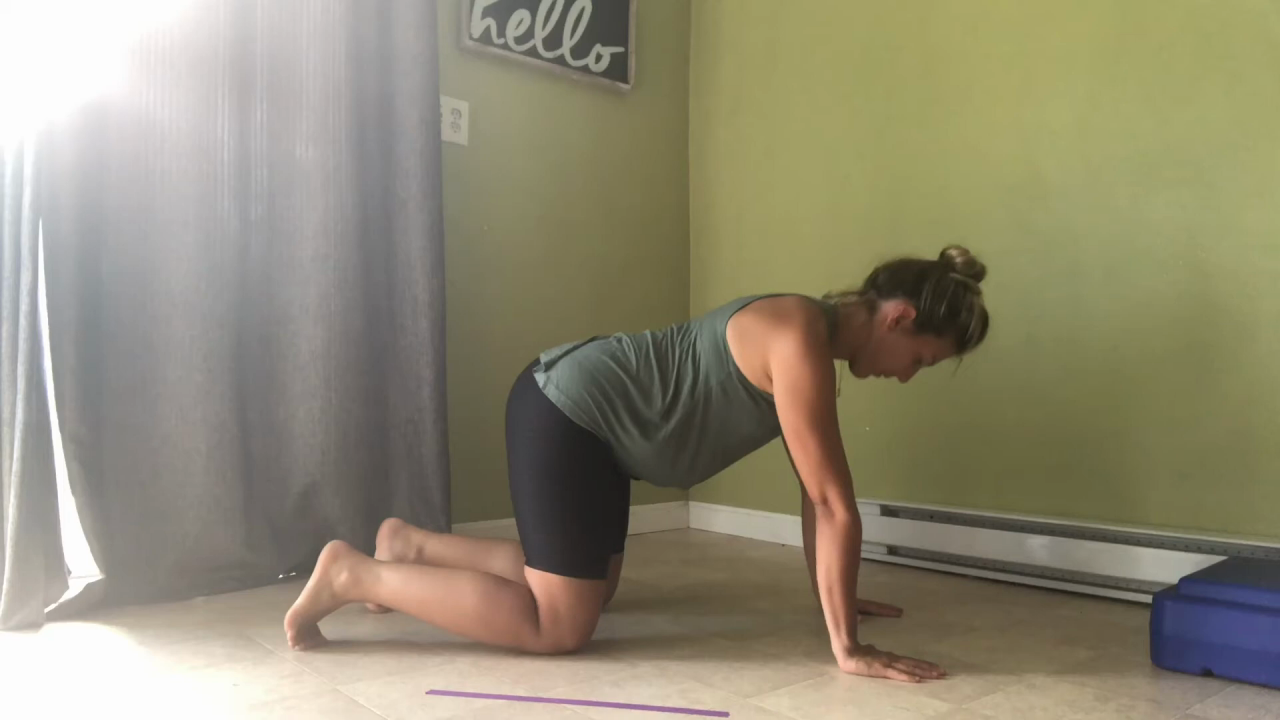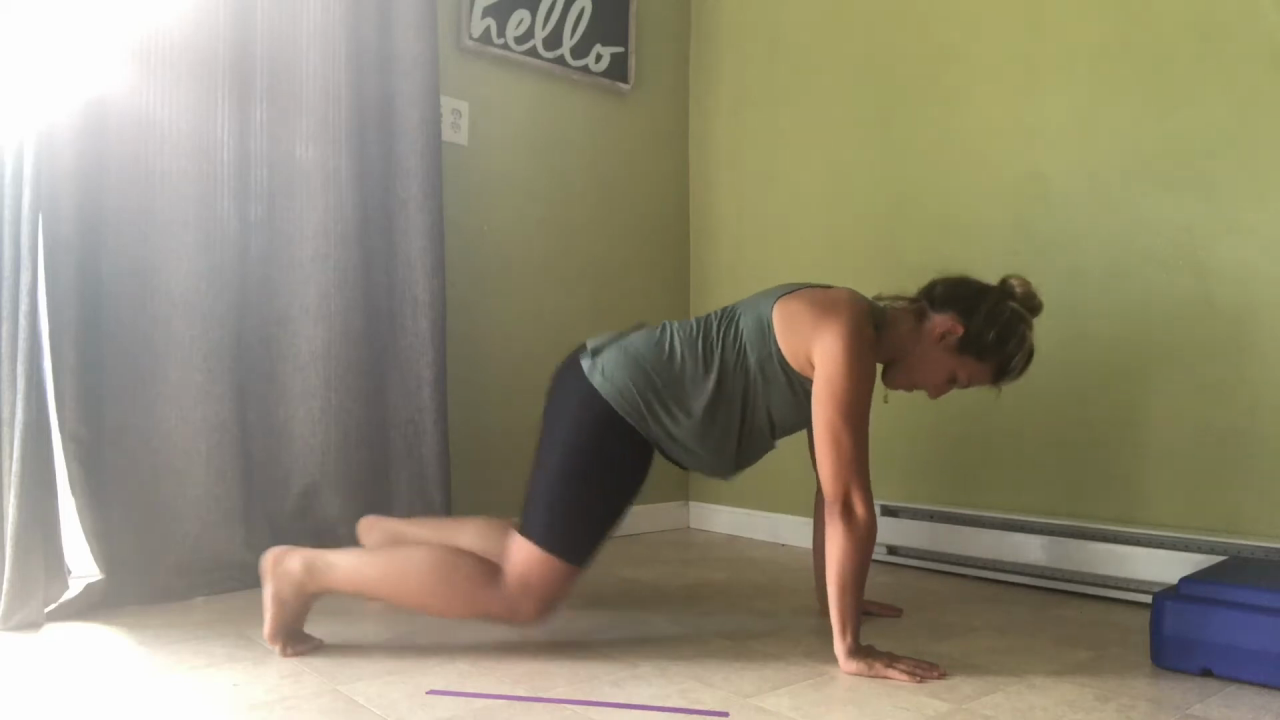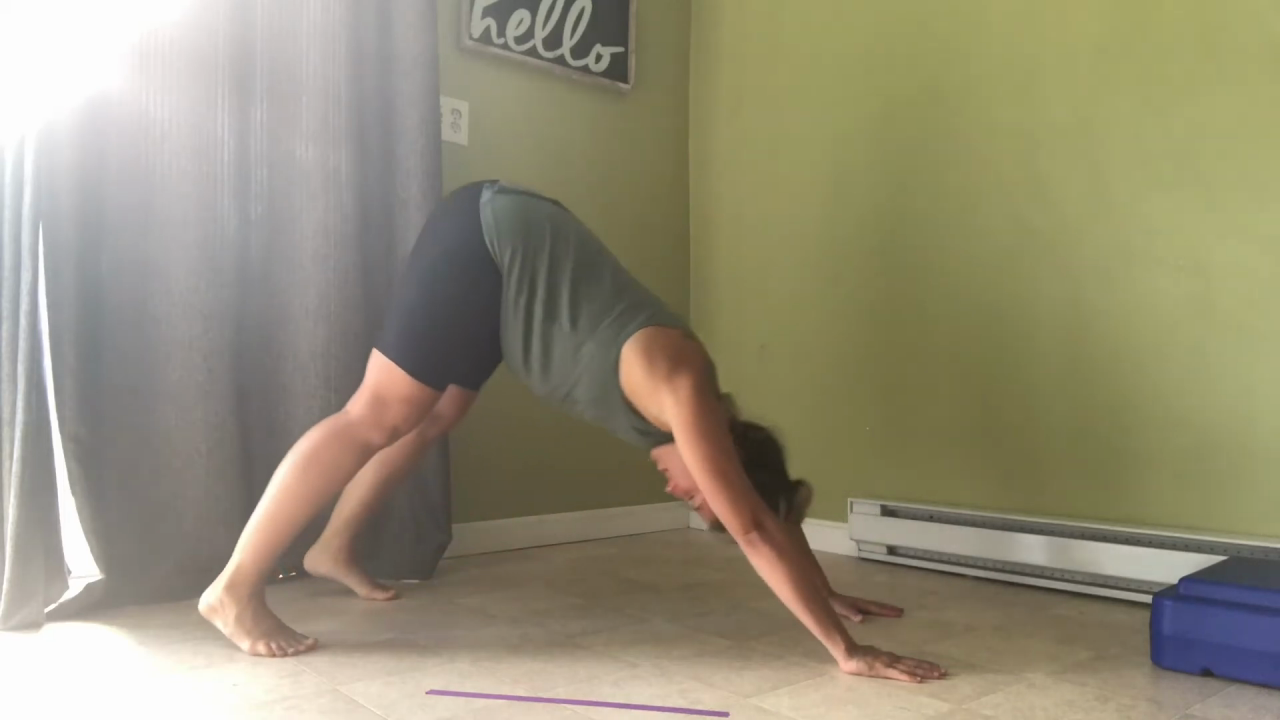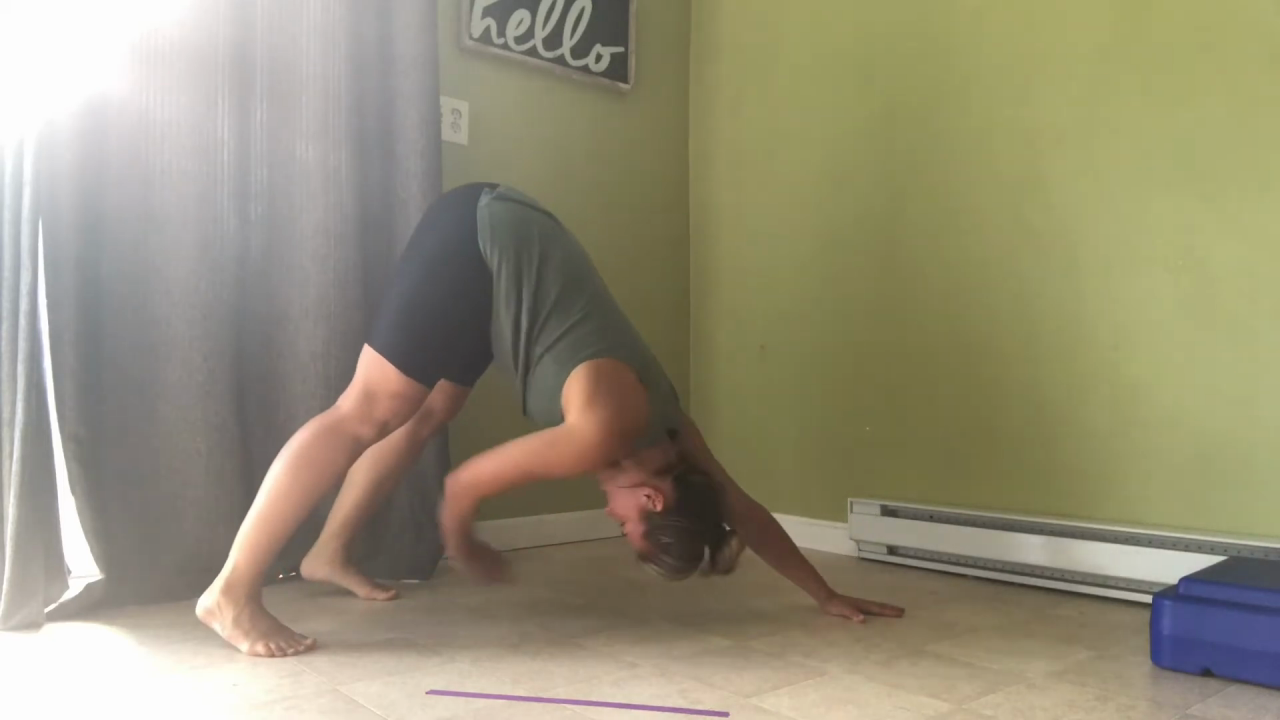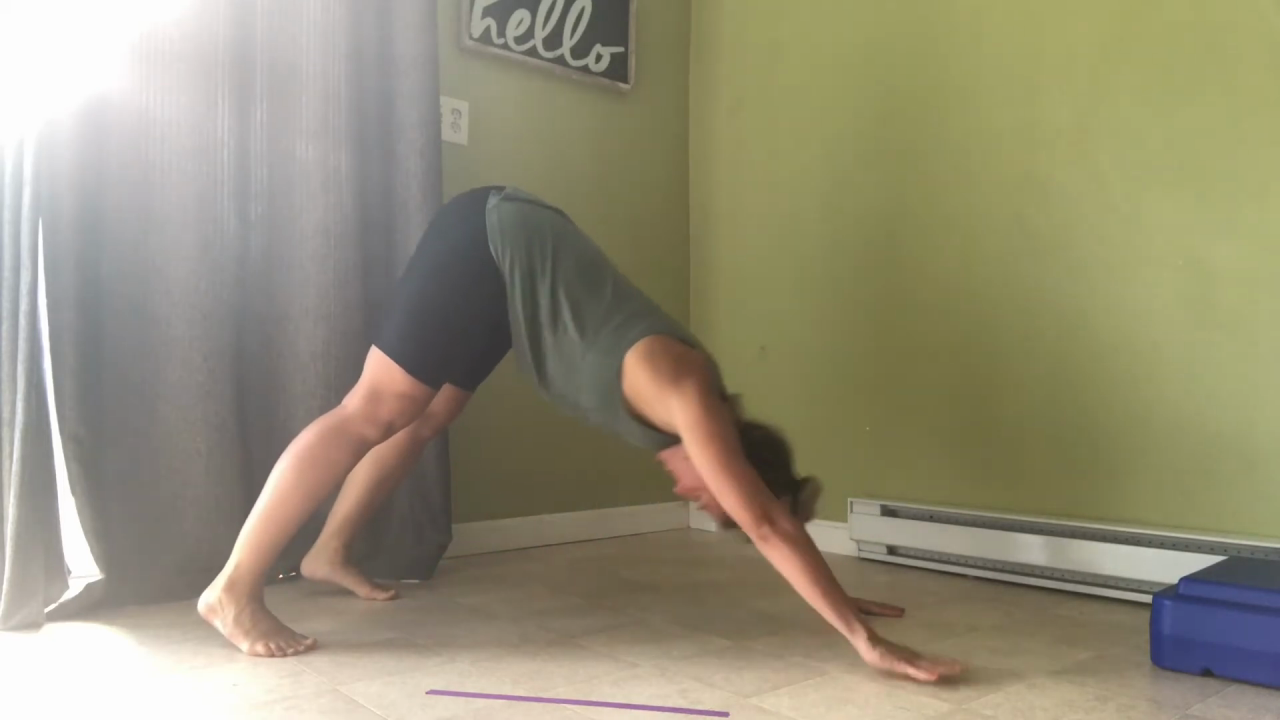
dt=1s
person 1, frame 1
left shoulder: (811, 336)
right shoulder: (800, 338)
left elbow: (816, 493)
right elbow: (833, 504)
left wrist: (835, 596)
right wrist: (847, 647)
left hip: (585, 416)
right hip: (565, 411)
left knee: (588, 582)
right knee: (558, 627)
left ankle: (410, 545)
right ankle: (351, 575)
person 1, frame 2
left shoulder: (854, 342)
right shoulder: (847, 333)
left elbow: (831, 495)
right elbow: (848, 504)
left wrist: (835, 596)
right wrist: (848, 646)
left hip: (623, 396)
right hip: (612, 395)
left knee: (539, 555)
right knee: (521, 596)
left ankle: (388, 534)
right ankle: (300, 570)
person 1, frame 3
left shoulder: (690, 402)
right shoulder: (677, 390)
left elbow: (767, 508)
right elbow: (753, 529)
left wrist: (829, 597)
right wrist: (844, 649)
left hip: (504, 251)
right hip: (486, 240)
left knee: (431, 416)
right knee: (377, 418)
left ankle: (333, 549)
right ankle: (235, 591)
person 1, frame 4
left shoulder: (668, 431)
right shoulder: (609, 430)
left elbow: (742, 508)
right elbow: (466, 484)
left wrist: (826, 595)
right wrist: (466, 552)
left hip: (500, 246)
right hip: (478, 238)
left knee: (426, 414)
right knee: (365, 414)
left ankle: (329, 553)
right ankle: (231, 593)
person 1, frame 5
left shoulder: (704, 408)
right shoulder: (688, 397)
left elbow: (773, 513)
right elbow: (767, 526)
left wrist: (836, 598)
right wrist: (866, 643)
left hip: (509, 260)
right hip: (489, 242)
left knee: (426, 414)
right knee: (372, 413)
left ankle: (330, 553)
right ankle: (234, 591)
